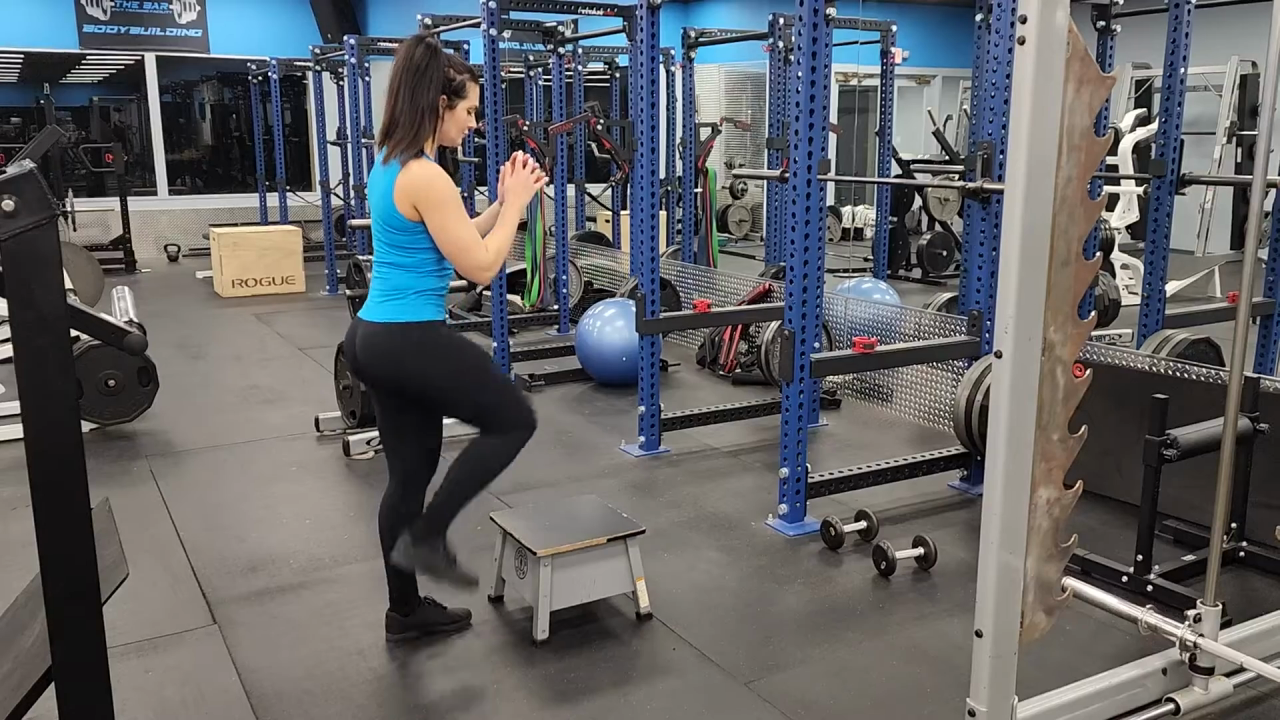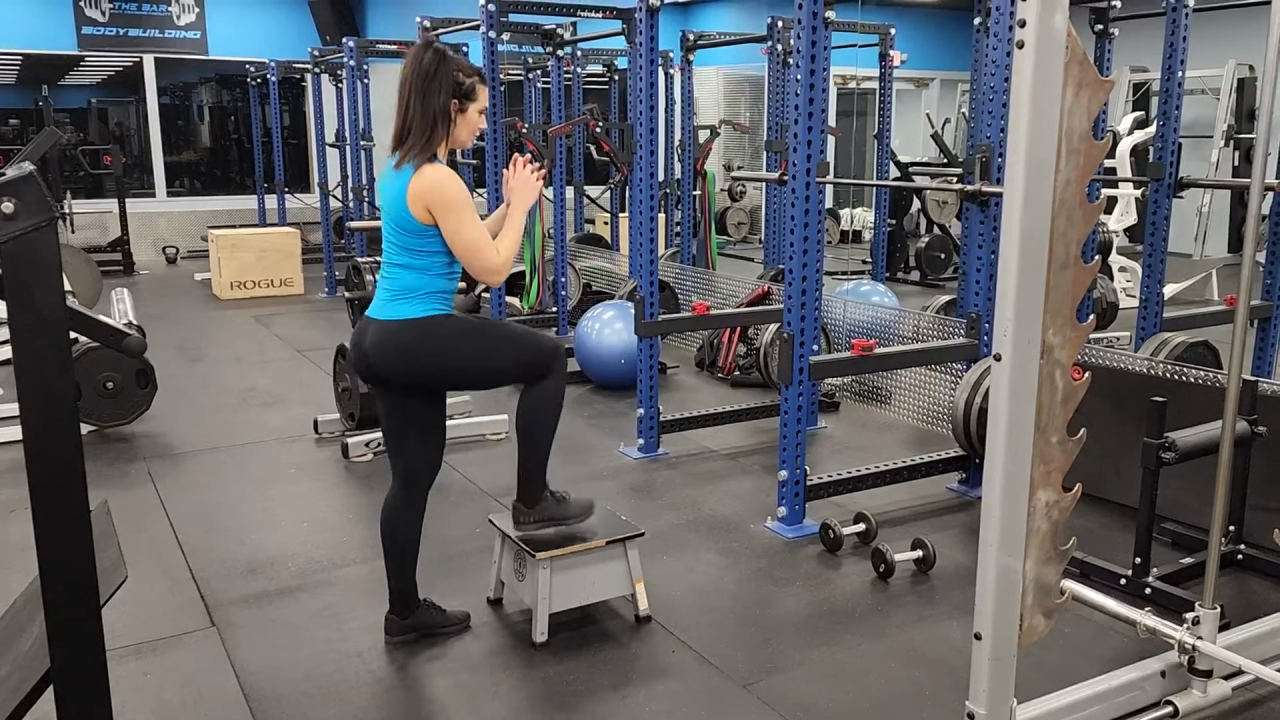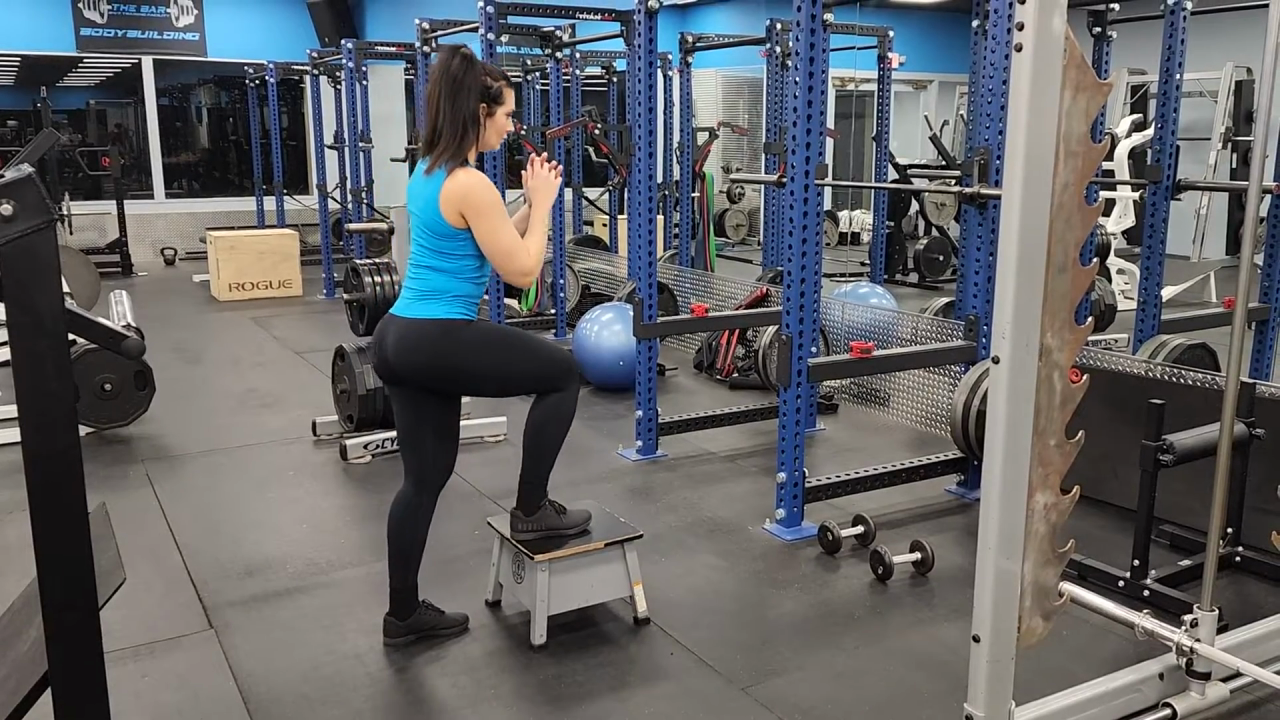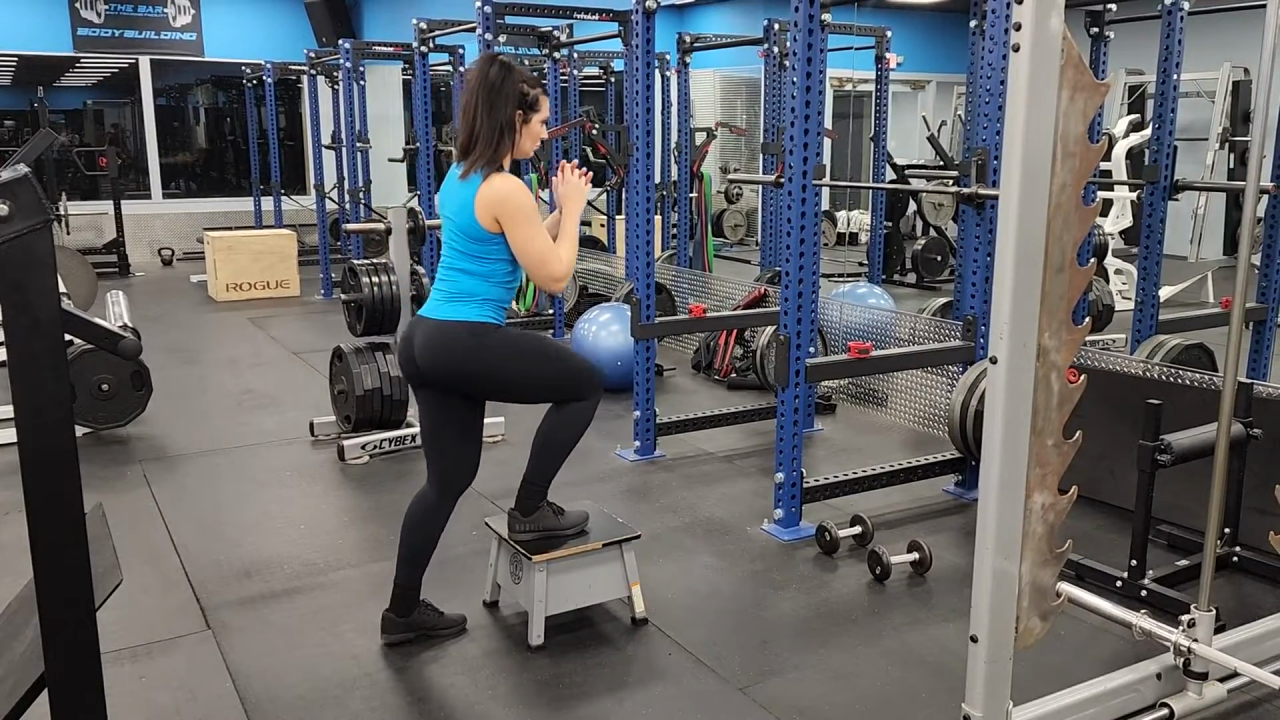
dt=0.4s
person 1, frame 1
left shoulder: (389, 164)
right shoulder: (425, 177)
left elbow: (449, 244)
right elbow: (479, 267)
left wrist: (501, 202)
right wrist: (515, 206)
left hip: (374, 338)
right hip: (408, 340)
left knee: (411, 474)
right knee: (513, 421)
left ankle: (406, 609)
right ankle: (427, 538)
person 1, frame 2
left shoulder: (400, 168)
right shoulder: (438, 180)
right elbow: (492, 270)
left wrist: (511, 205)
right wrist: (519, 206)
left hip: (379, 340)
right hip: (416, 340)
left knee: (412, 477)
right knee: (549, 358)
left ankle: (405, 612)
right ankle: (532, 499)
person 1, frame 3
left shoulder: (427, 171)
right shoulder: (470, 184)
right elbow: (522, 271)
left wrist: (530, 203)
right wrist: (543, 203)
left hip: (400, 339)
right hip: (439, 342)
left knee: (424, 477)
right knee: (563, 373)
left ankle: (403, 613)
right ankle: (531, 509)
person 1, frame 4
left shoulder: (461, 176)
right shoulder: (505, 189)
right elbow: (553, 277)
left wrist: (558, 211)
right wrist: (571, 210)
left hip: (426, 340)
right hip: (467, 344)
left knee: (447, 479)
right knee: (583, 384)
left ankle: (404, 610)
right ankle: (530, 511)
